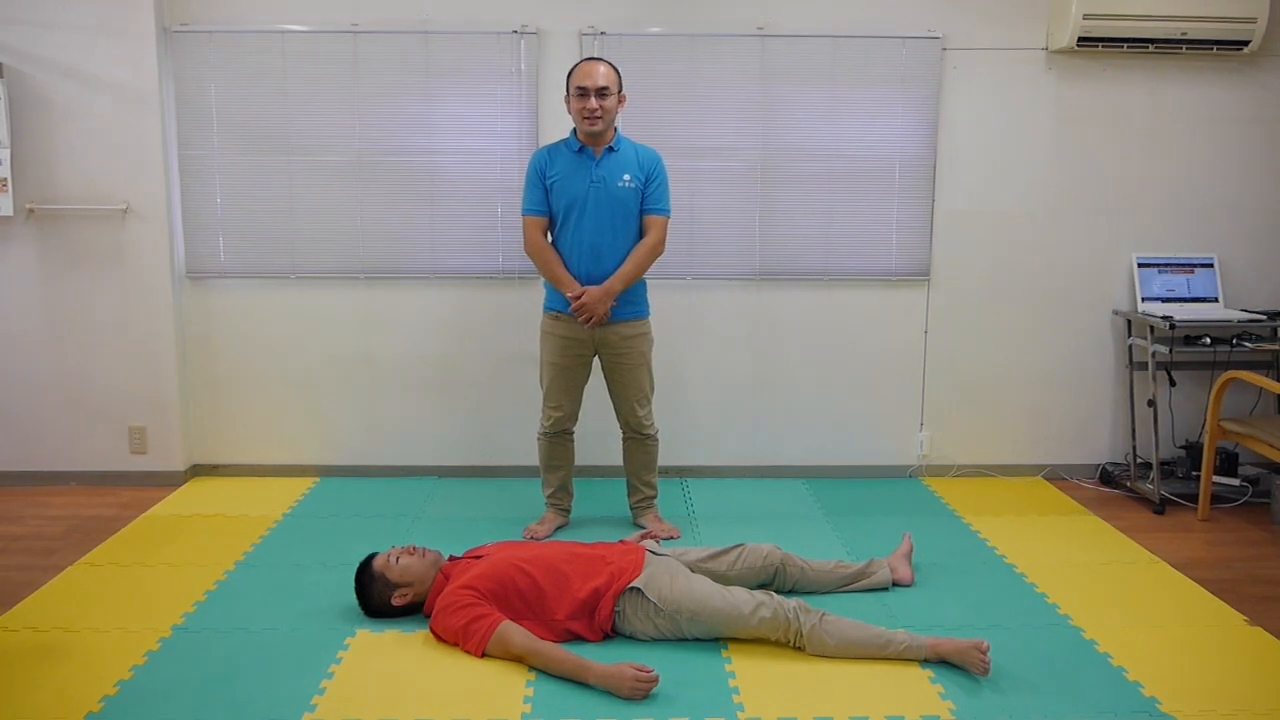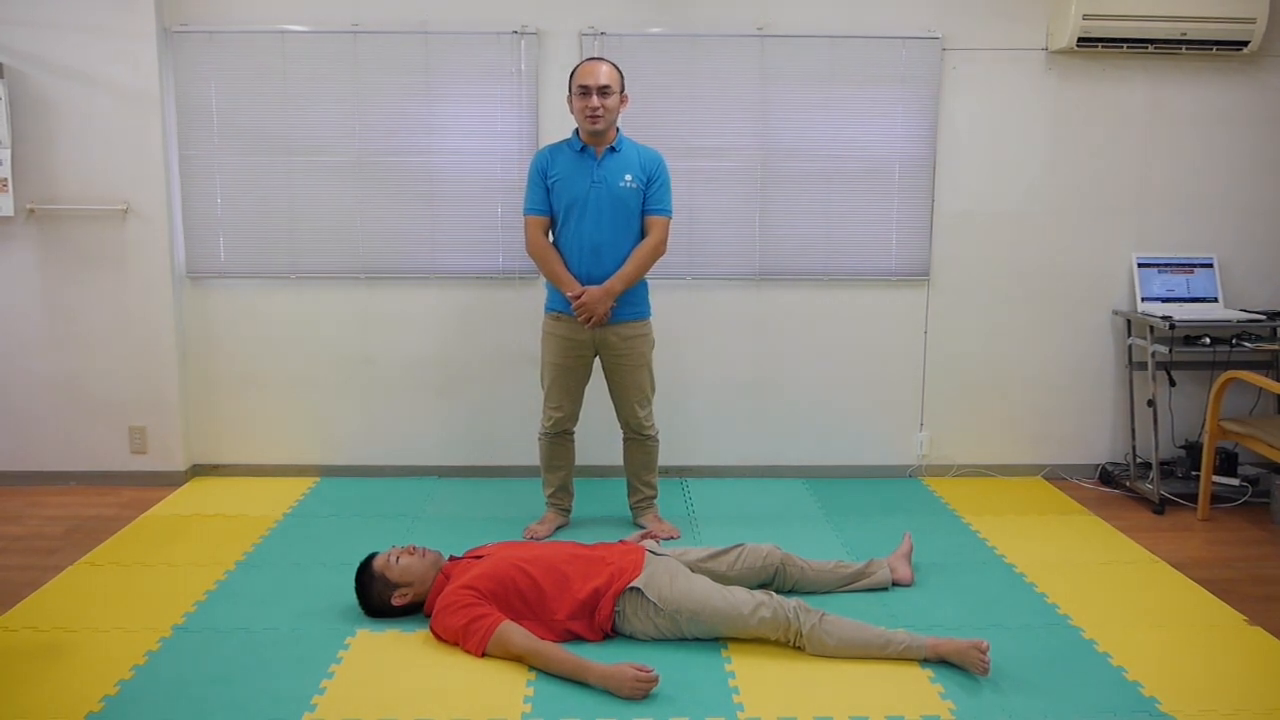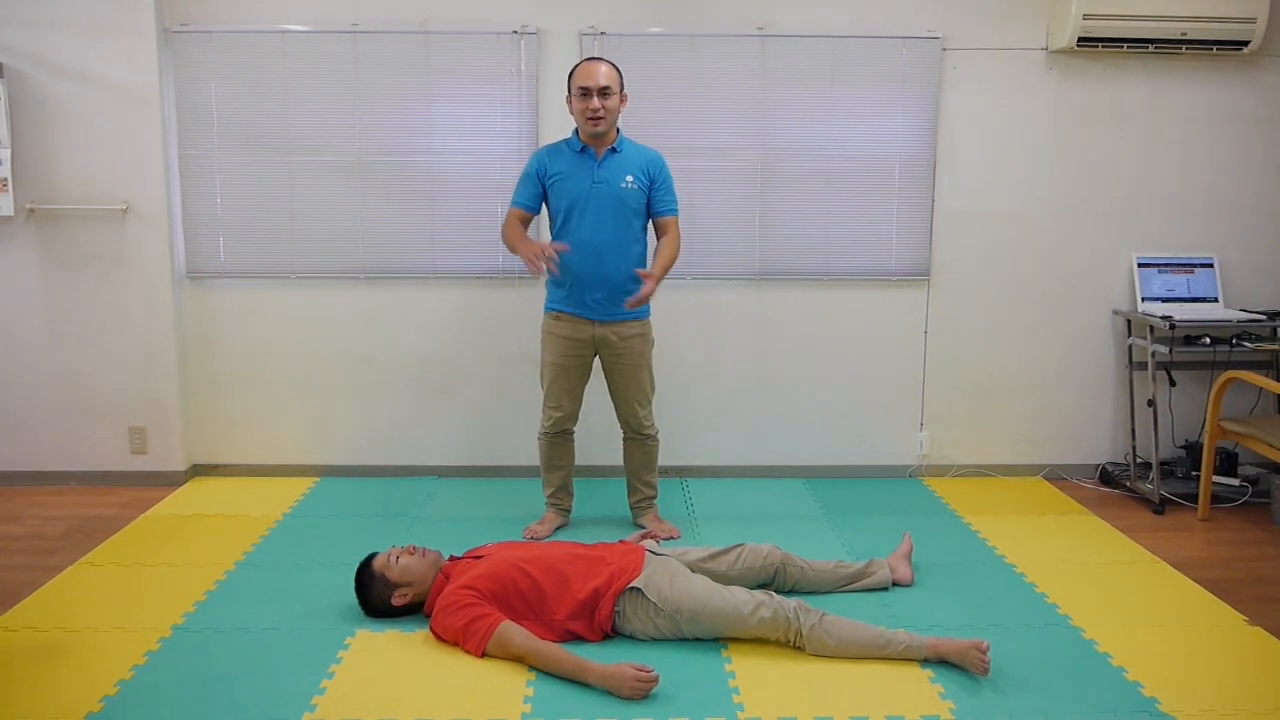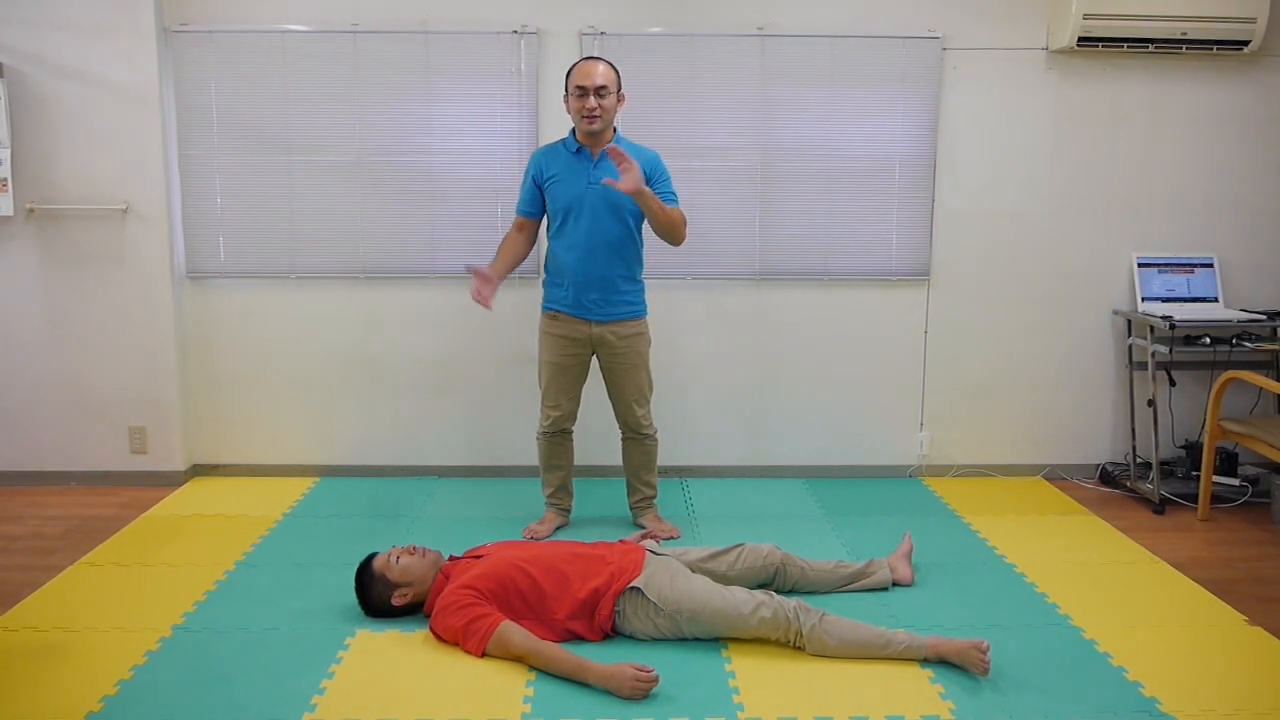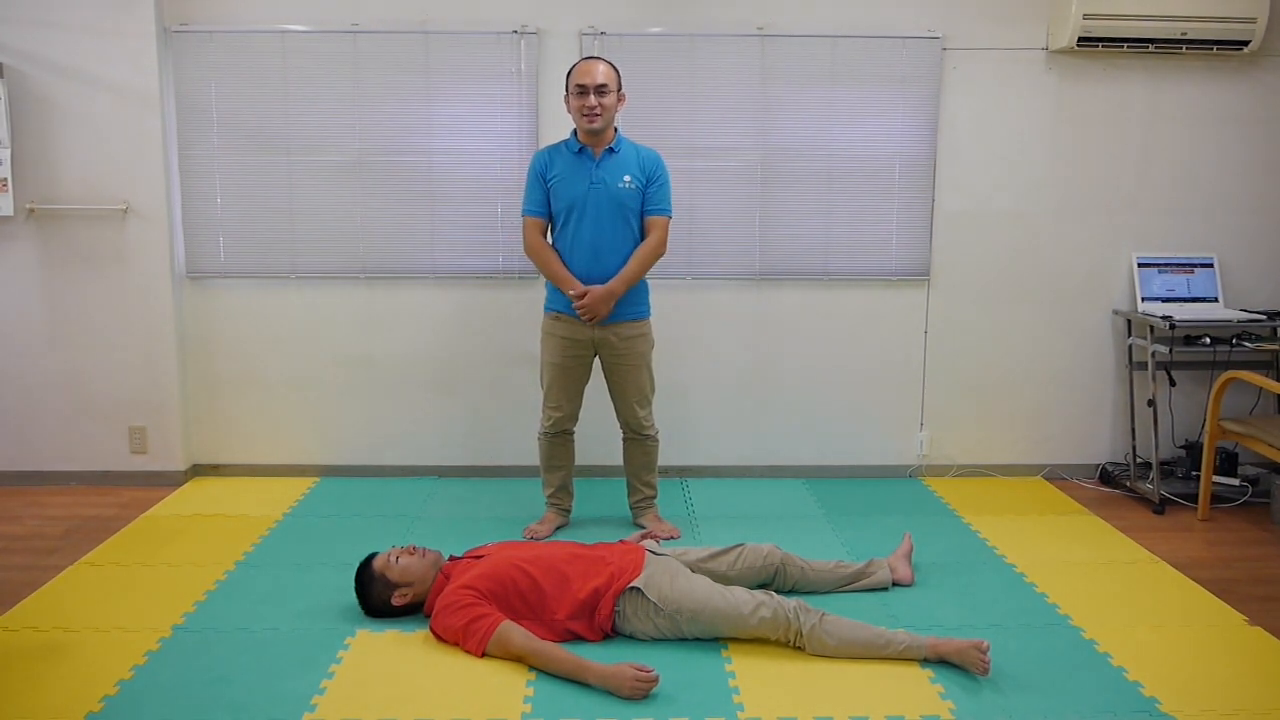
dt=1s
person 1, frame 1
left shoulder: (470, 562)
right shoulder: (453, 610)
right elbow: (524, 646)
left wrist: (622, 544)
right wrist: (601, 676)
left hip: (636, 560)
right hip: (634, 600)
left knee: (769, 560)
right knee: (785, 616)
left ankle: (886, 570)
right ankle: (935, 647)
person 1, frame 2
left shoulder: (470, 561)
right shoulder: (453, 609)
right elbow: (524, 647)
left wrist: (617, 545)
right wrist: (601, 676)
left hip: (635, 561)
right hip: (633, 599)
left knee: (768, 560)
right knee: (784, 617)
left ankle: (886, 570)
right ankle: (934, 647)
person 1, frame 3
left shoulder: (470, 561)
right shoulder: (453, 609)
right elbow: (524, 646)
left wrist: (622, 544)
right wrist: (601, 675)
left hip: (635, 560)
right hip: (633, 600)
left knee: (768, 560)
right knee: (784, 618)
left ankle: (886, 570)
right ankle: (935, 648)
person 1, frame 4
left shoulder: (469, 561)
right shoulder: (453, 609)
right elbow: (524, 646)
left wrist: (620, 544)
right wrist: (602, 676)
left hip: (637, 560)
right hip: (632, 600)
left knee: (767, 560)
right knee: (785, 618)
left ankle: (885, 570)
right ankle: (935, 647)
person 1, frame 5
left shoulder: (469, 560)
right shoulder: (454, 610)
right elbow: (525, 646)
left wrist: (618, 544)
right wrist: (602, 675)
left hip: (637, 560)
right hip: (633, 601)
left knee: (767, 559)
right knee: (785, 618)
left ankle: (885, 570)
right ankle: (935, 647)
person 2, frame 1
left shoulder: (647, 162)
right shoulder: (545, 162)
left elbow: (654, 239)
right elbow: (534, 239)
left wrist: (606, 293)
right wrist: (576, 294)
left hip: (629, 317)
right hip: (562, 317)
left knee: (639, 422)
right knee: (556, 422)
left ankle: (645, 507)
right ankle: (556, 508)
person 2, frame 2
left shoulder: (649, 163)
right shoulder: (547, 161)
left elbow: (656, 239)
right elbow: (536, 239)
left wrist: (606, 292)
right wrist: (575, 294)
left hip: (629, 317)
right hip: (563, 317)
left knee: (639, 423)
right knee: (556, 422)
left ankle: (645, 507)
right ankle: (557, 507)
person 2, frame 3
left shoulder: (650, 163)
right shoulder: (546, 161)
left elbow: (670, 233)
right elbow: (512, 225)
left wrist: (657, 275)
right wrist: (531, 250)
left hip: (628, 318)
right hip: (564, 316)
left knee: (640, 423)
right knee: (556, 422)
left ankle: (645, 508)
right ankle: (556, 507)
person 2, frame 4
left shoulder: (645, 162)
right shoulder: (544, 162)
left elbow: (676, 235)
right elbow: (523, 231)
left wrist: (640, 194)
right wrist: (495, 272)
left hip: (625, 317)
right hip: (560, 316)
left knee: (638, 422)
right knee: (554, 422)
left ankle: (645, 507)
right ankle: (556, 507)
person 2, frame 5
left shoulder: (647, 163)
right shoulder: (546, 162)
left elbow: (656, 240)
right elbow: (534, 239)
left wrist: (609, 293)
right wrist: (576, 291)
left hip: (629, 316)
right hip: (563, 316)
left knee: (639, 423)
right knee: (556, 422)
left ankle: (645, 507)
right ankle: (557, 507)
